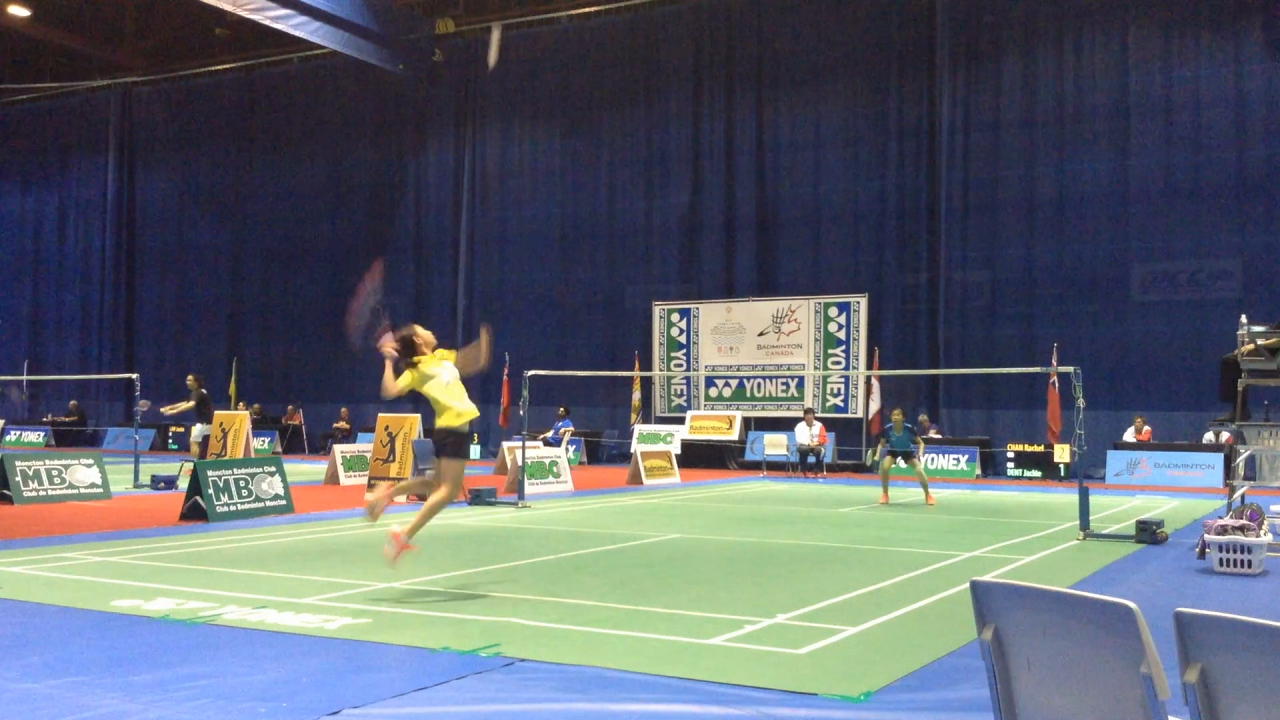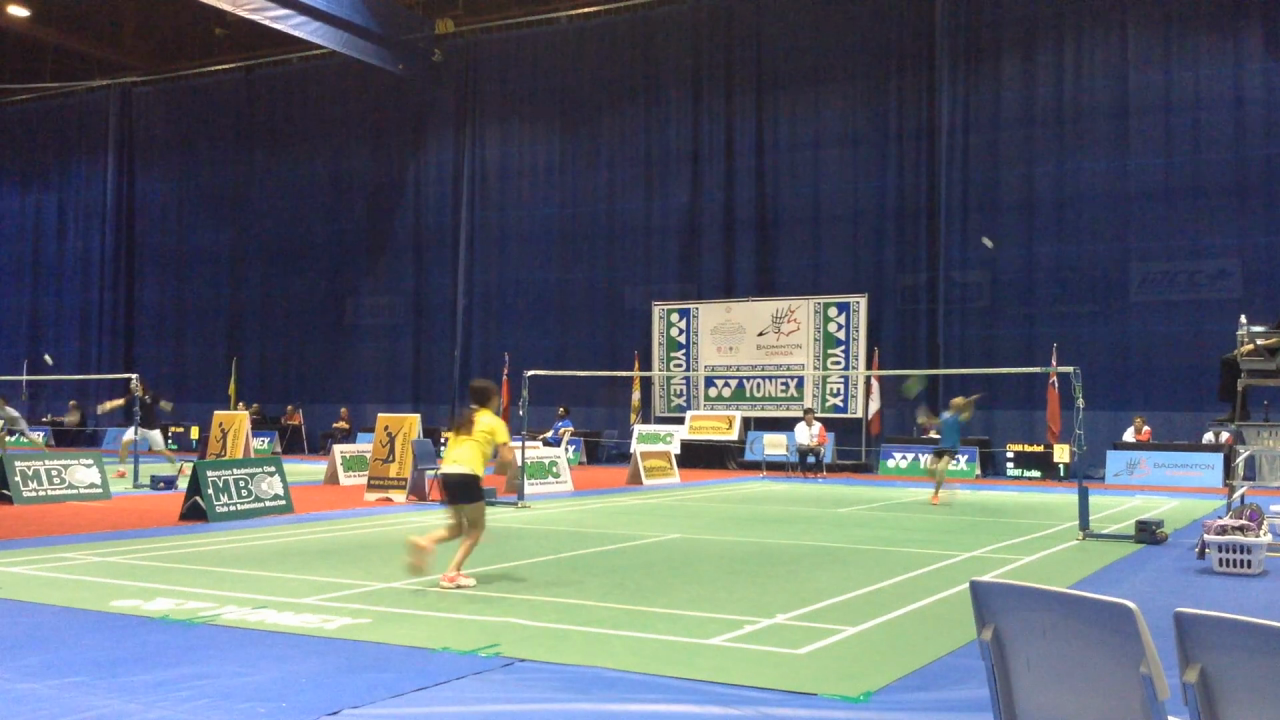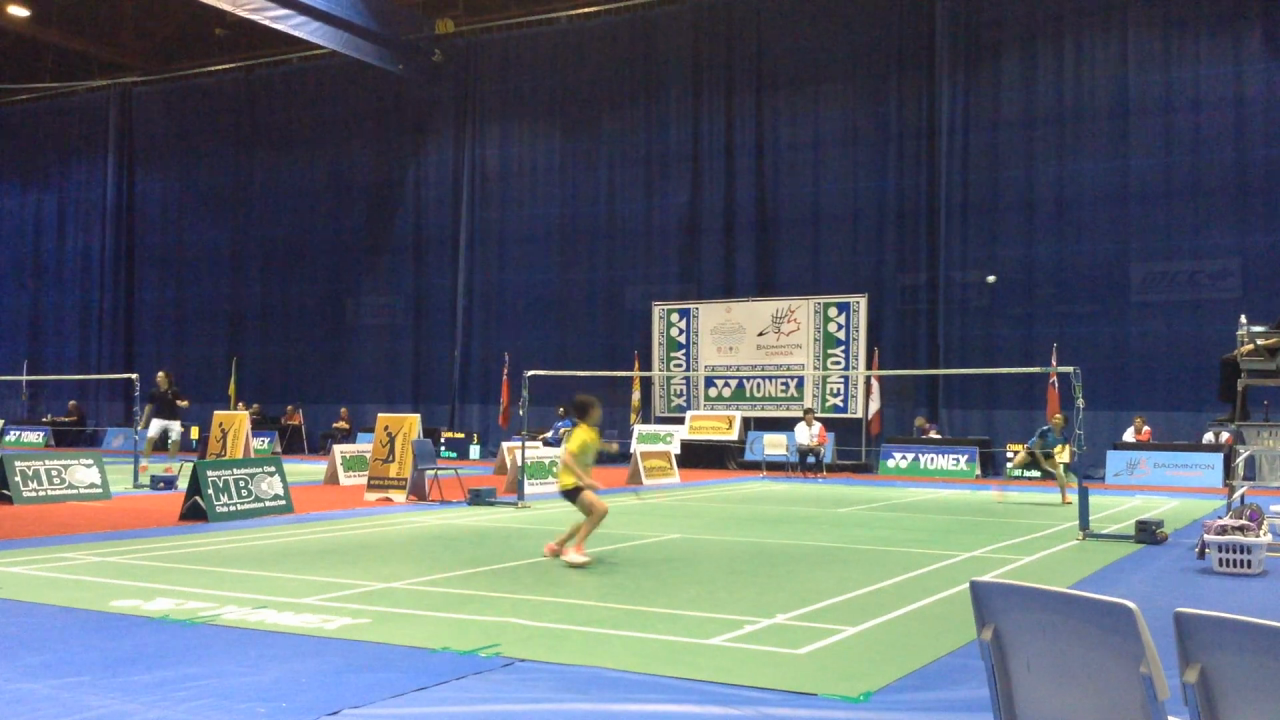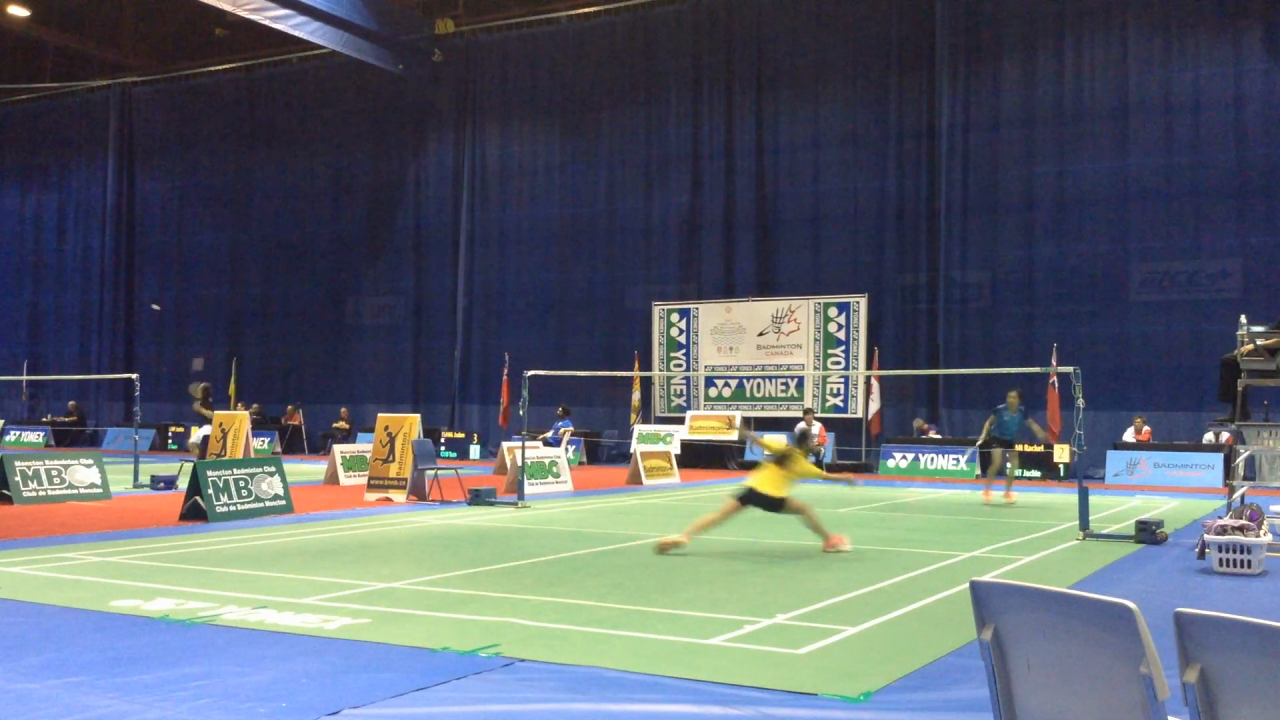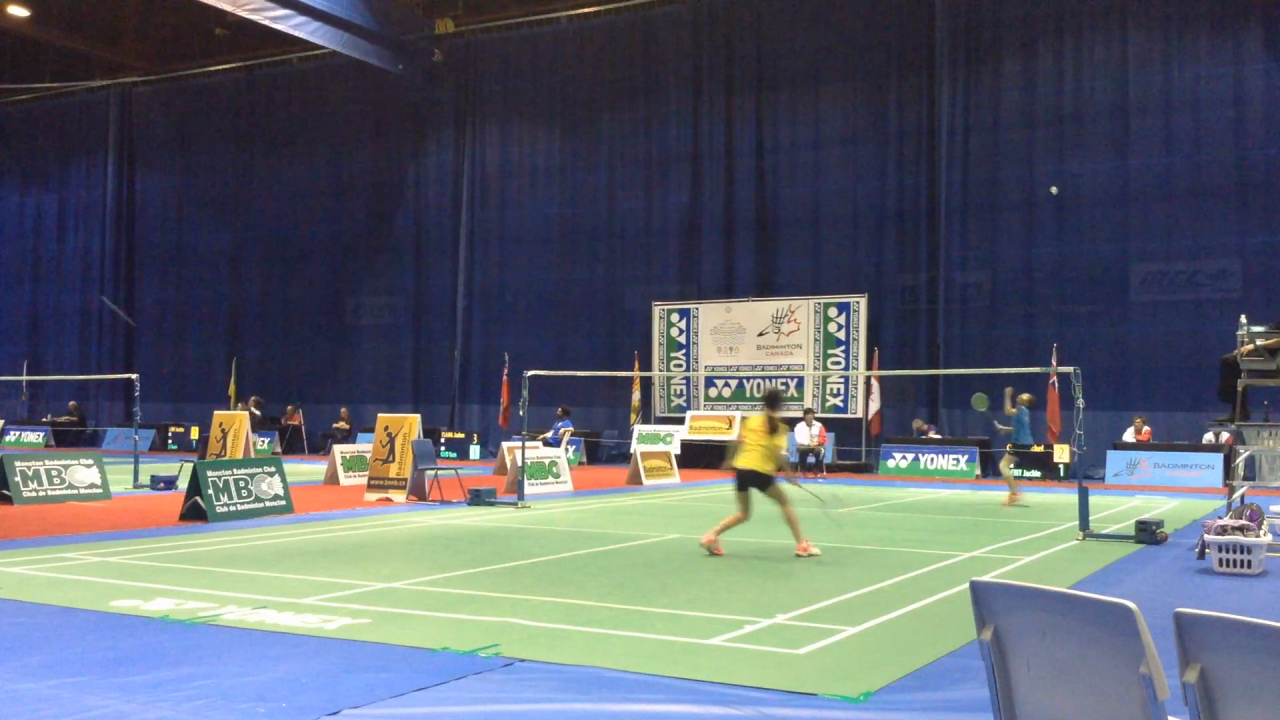
dt=0.7s
person 1, frame 1
left shoulder: (446, 357)
right shoulder: (416, 371)
left elbow: (475, 365)
right elbow: (389, 392)
left wrist: (483, 340)
right wrist: (388, 360)
left hip: (457, 429)
right hip: (451, 430)
left knee: (436, 483)
right knee: (448, 490)
left ankle: (384, 495)
right ankle: (404, 535)
person 1, frame 2
left shoulder: (464, 420)
right shoulder: (496, 423)
right elbow: (508, 458)
right wrist: (502, 468)
left hip: (446, 473)
right hip: (467, 475)
left knee: (458, 527)
right knee: (476, 527)
left ankle: (424, 542)
right ankle: (452, 574)
person 1, frame 3
left shoulder: (592, 431)
right shoulder: (582, 434)
right elbow: (566, 458)
left wrist: (607, 446)
right wrist: (584, 478)
left hip: (582, 484)
right hip: (570, 484)
left knee: (592, 517)
right knee: (602, 508)
left ankle: (555, 545)
right ankle: (573, 549)
person 1, frame 4
left shoulder: (782, 449)
right shoulder: (803, 465)
left elbow: (758, 439)
right elbow: (828, 477)
left wrist: (742, 431)
right wrist: (846, 478)
left hip: (752, 489)
right hip: (771, 497)
left knee: (716, 517)
right knee: (805, 509)
left ankle: (682, 538)
right ankle: (830, 541)
person 1, frame 5
left shoulder: (751, 420)
right shoulder: (779, 426)
left elbow: (738, 442)
right elbow: (779, 454)
left wrist: (737, 459)
right wrist: (789, 473)
left hip: (741, 469)
right hip: (759, 472)
left knee: (743, 514)
right knee: (785, 503)
left ankle: (711, 536)
right ankle: (802, 544)
